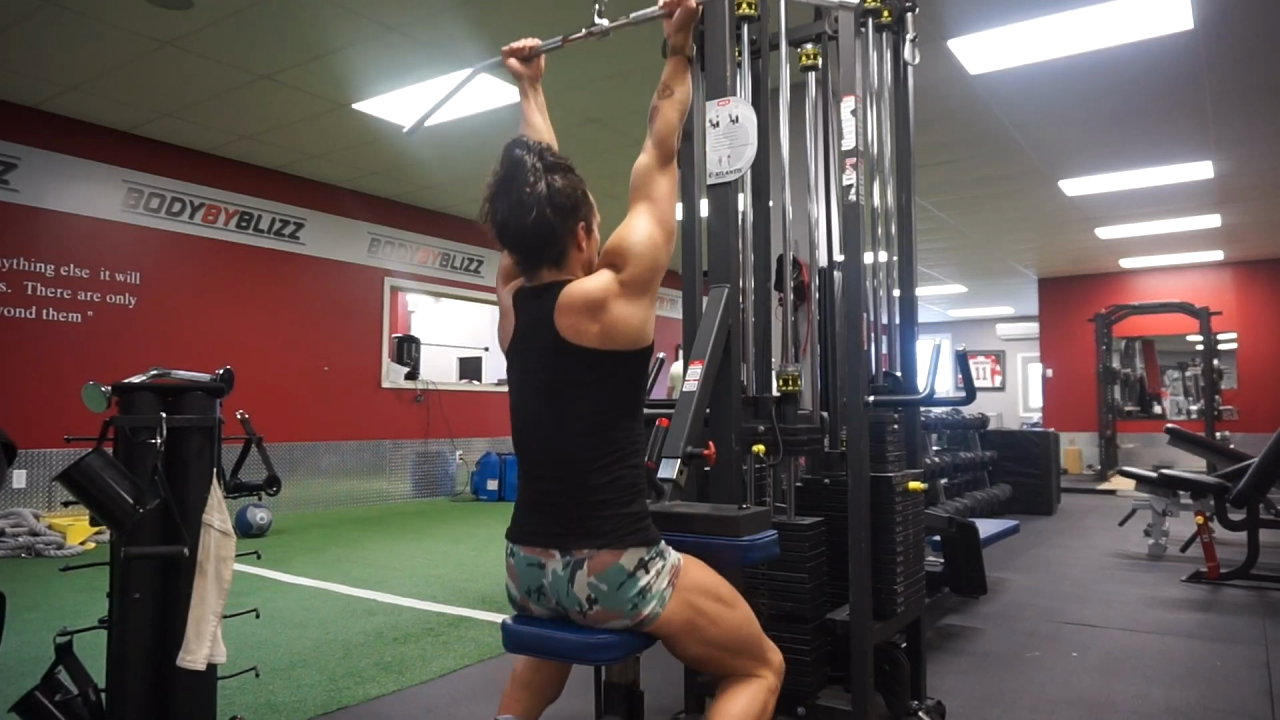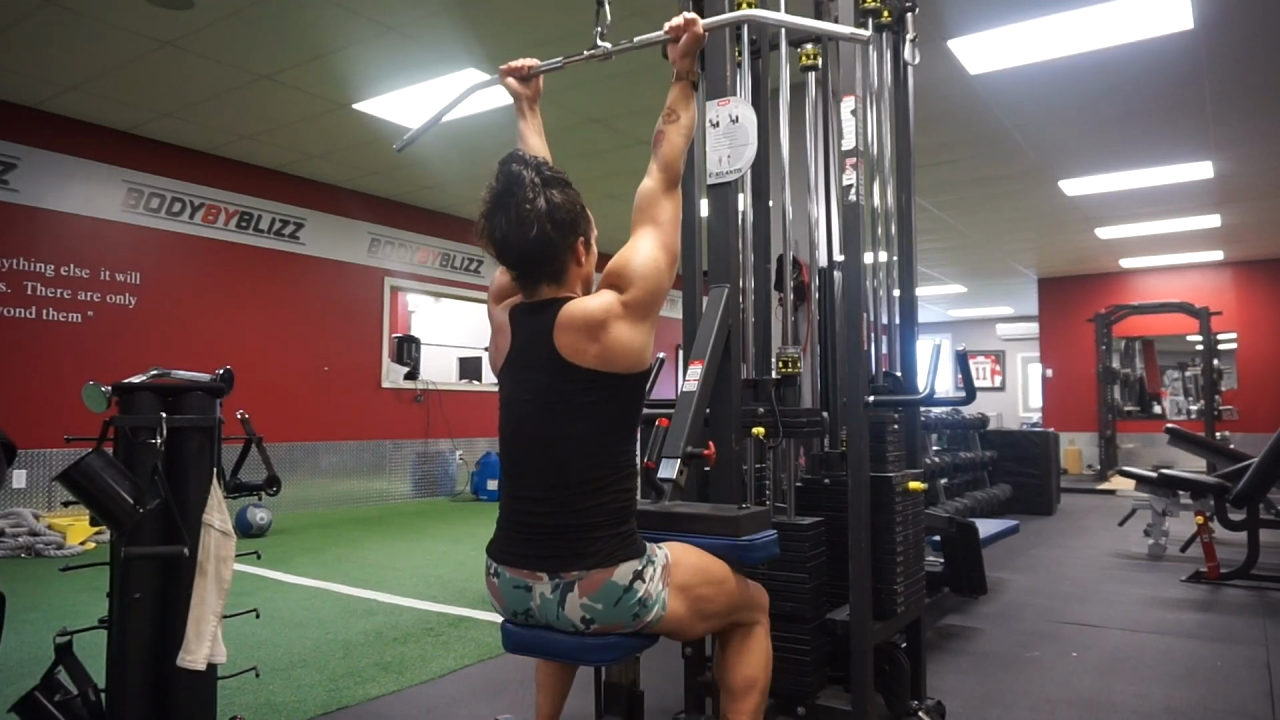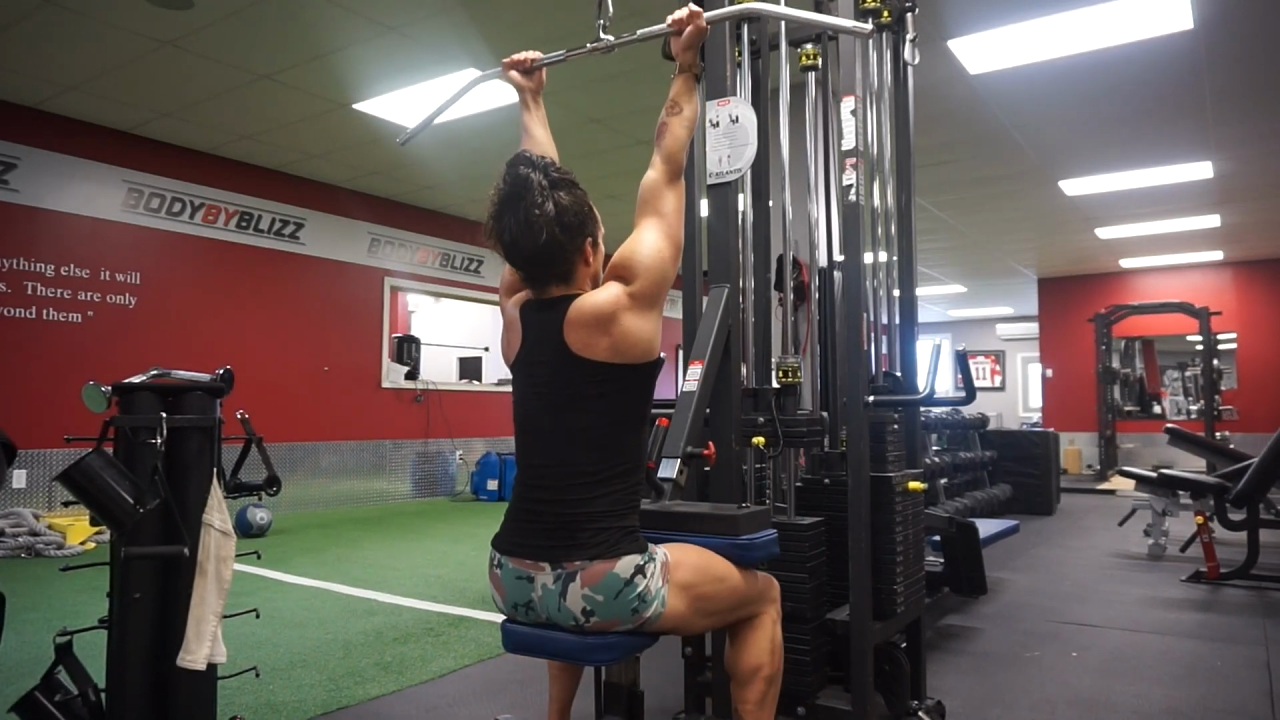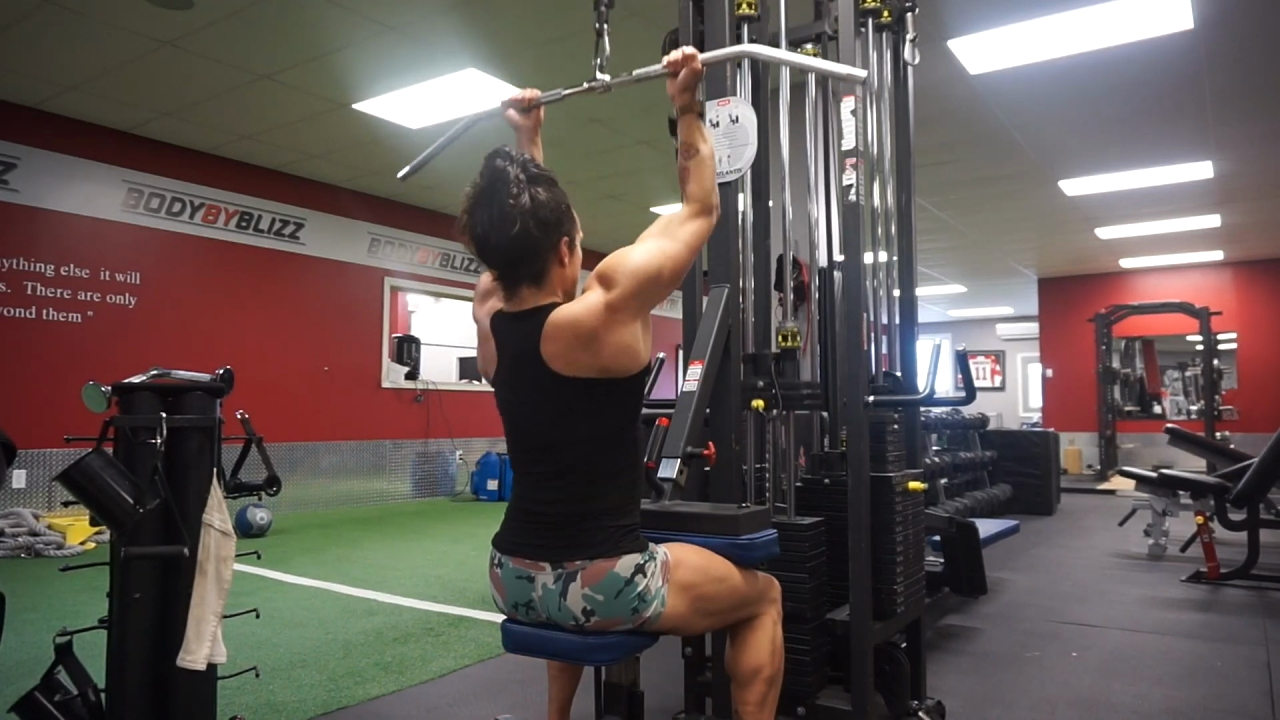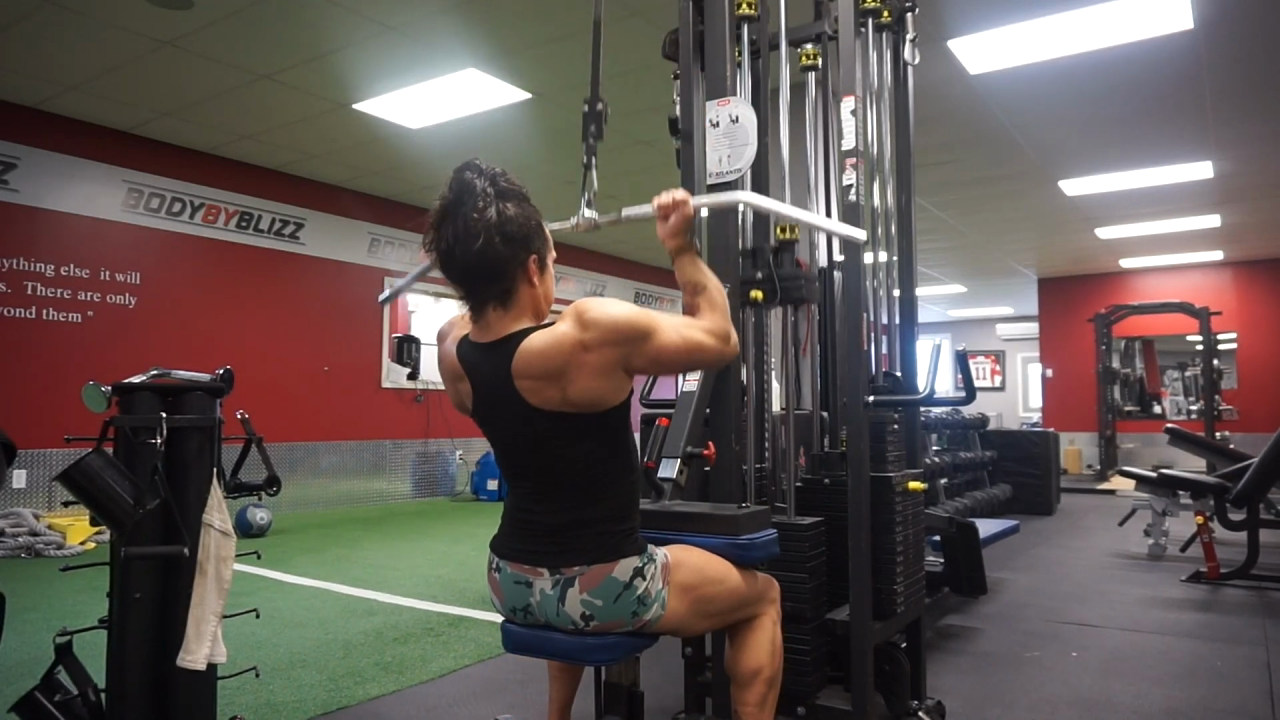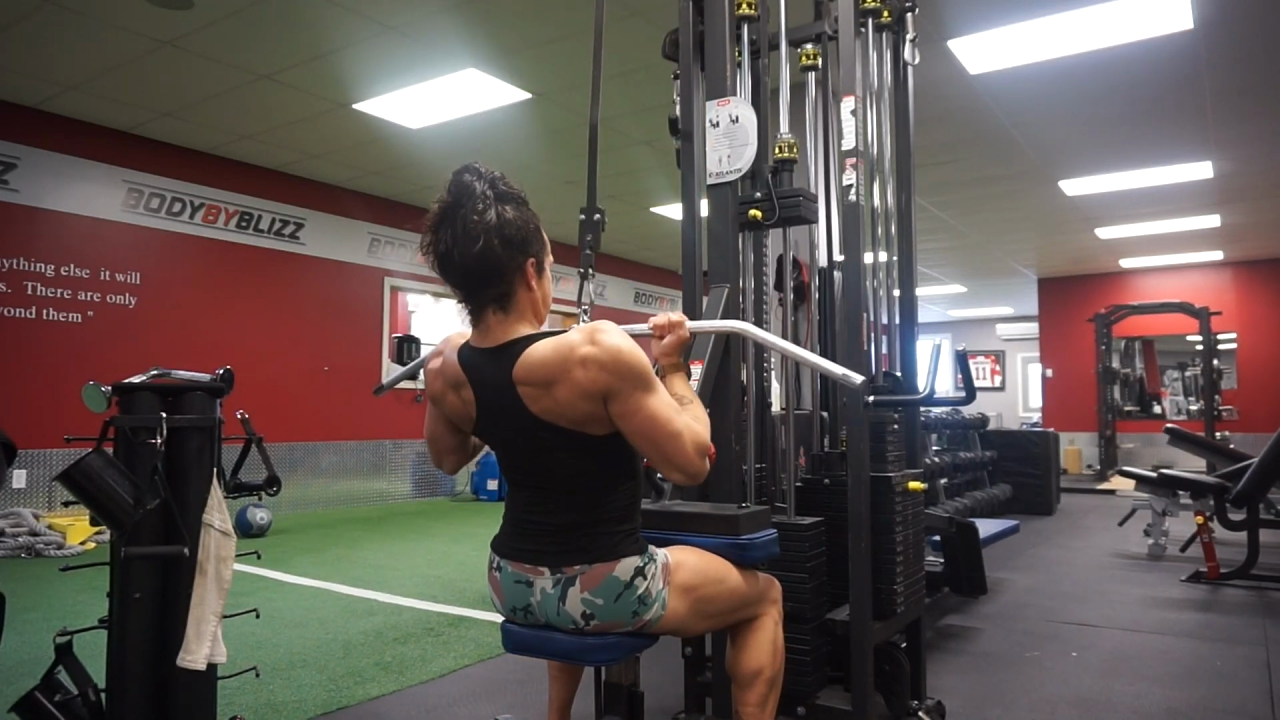
dt=0.4s
person 1, frame 1
left shoulder: (510, 298)
right shoulder: (611, 296)
left elbow: (535, 188)
right elbow: (658, 162)
left wrist: (529, 87)
left hip: (529, 564)
right hip: (609, 568)
person 1, frame 2
left shoulder: (504, 313)
right shoulder: (615, 314)
left elbow: (531, 204)
right elbow: (663, 181)
left wrist: (527, 107)
right wrist: (684, 76)
left hip: (510, 584)
right hip: (597, 589)
right knee: (750, 604)
person 1, frame 3
left shoulder: (516, 309)
right shoulder: (622, 307)
left elbow: (538, 195)
right elbow: (665, 172)
left wrist: (530, 101)
right wrist: (687, 68)
left hip: (513, 579)
right hip: (598, 584)
right knee: (761, 595)
person 1, frame 4
left shoulder: (488, 313)
right shoulder: (606, 312)
left elbow: (519, 228)
right elbow: (699, 210)
left wrist: (527, 140)
right wrist: (687, 108)
left hip: (514, 580)
right hip: (598, 585)
right knee: (761, 596)
person 1, frame 5
left shoulder: (452, 348)
right shoulder: (588, 337)
right elbow: (719, 338)
left wrist: (494, 231)
right wrist: (683, 250)
left hip: (512, 585)
right hip: (602, 588)
right knee: (761, 596)
person 1, frame 6
left shoulder: (443, 367)
right shoulder: (594, 352)
right elbow: (692, 462)
right wrist: (672, 368)
left hip: (512, 585)
right hip: (603, 590)
right knee: (763, 597)
